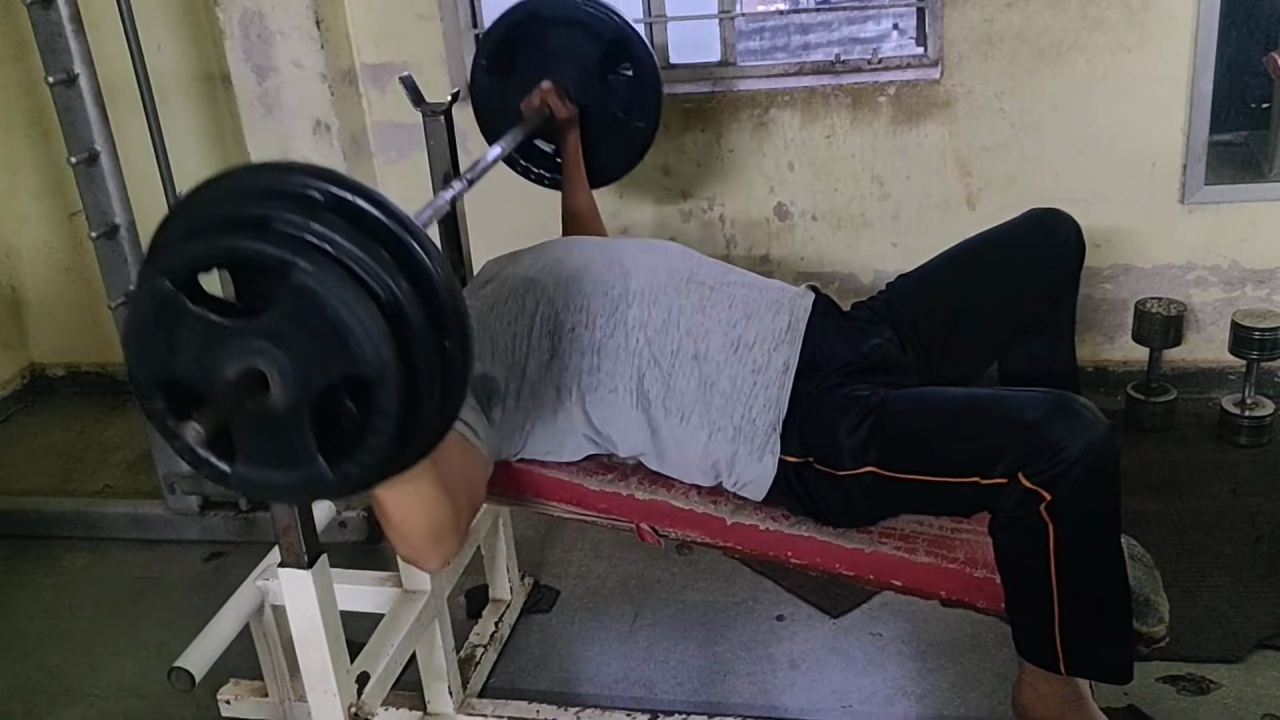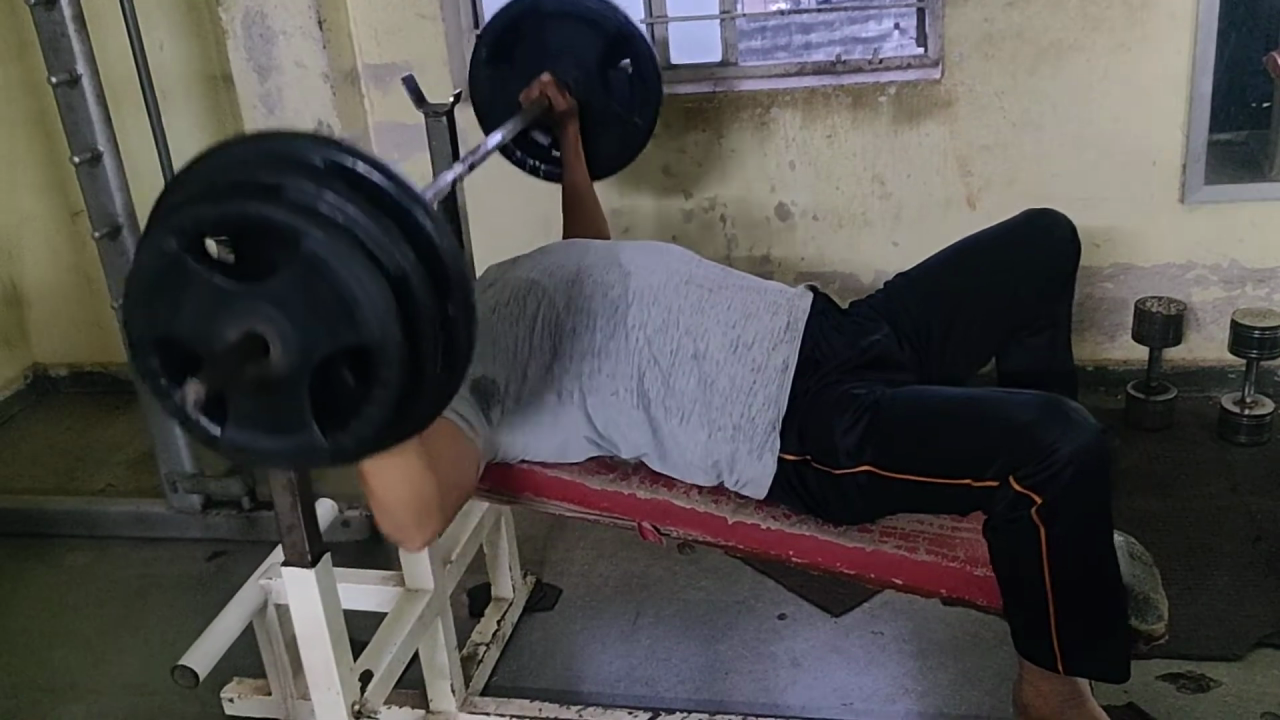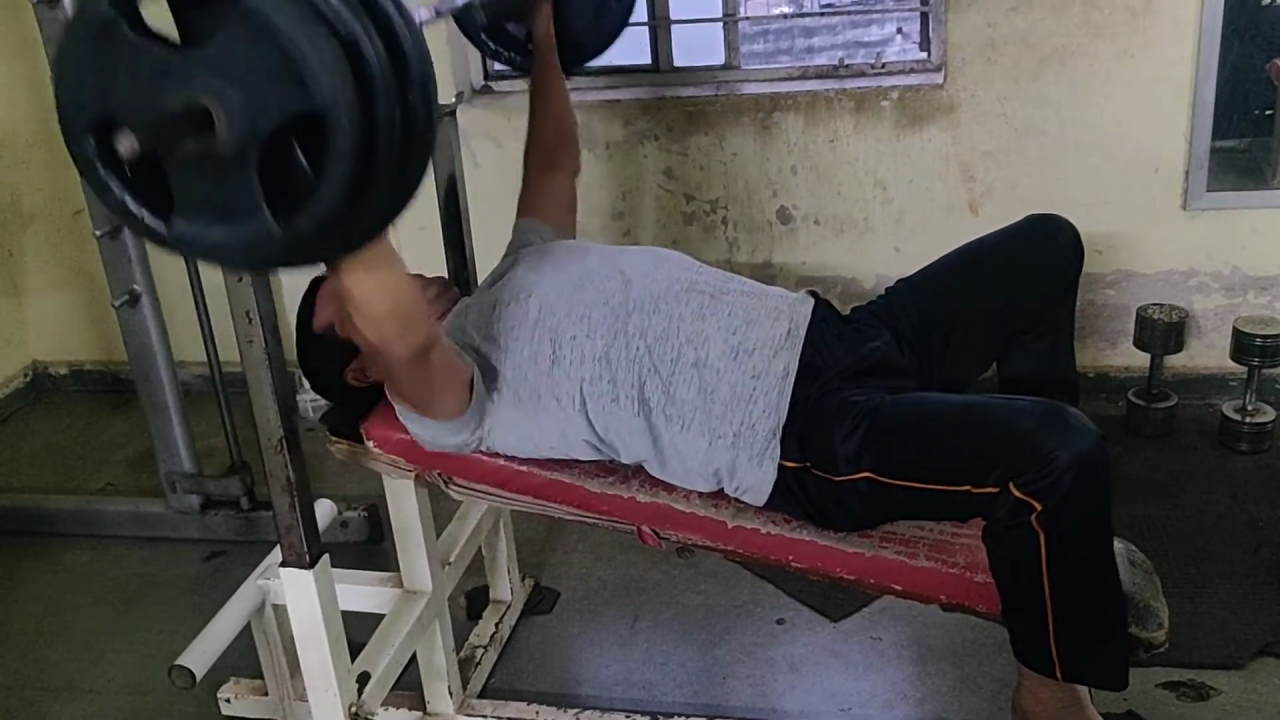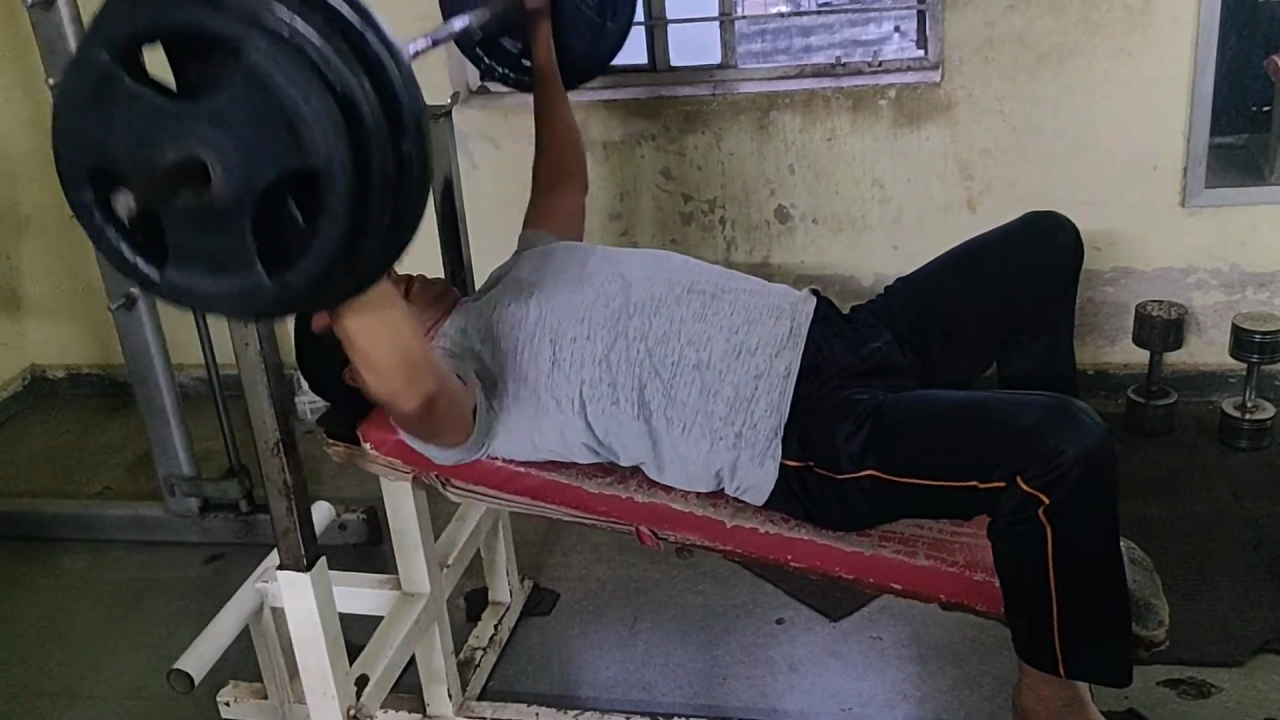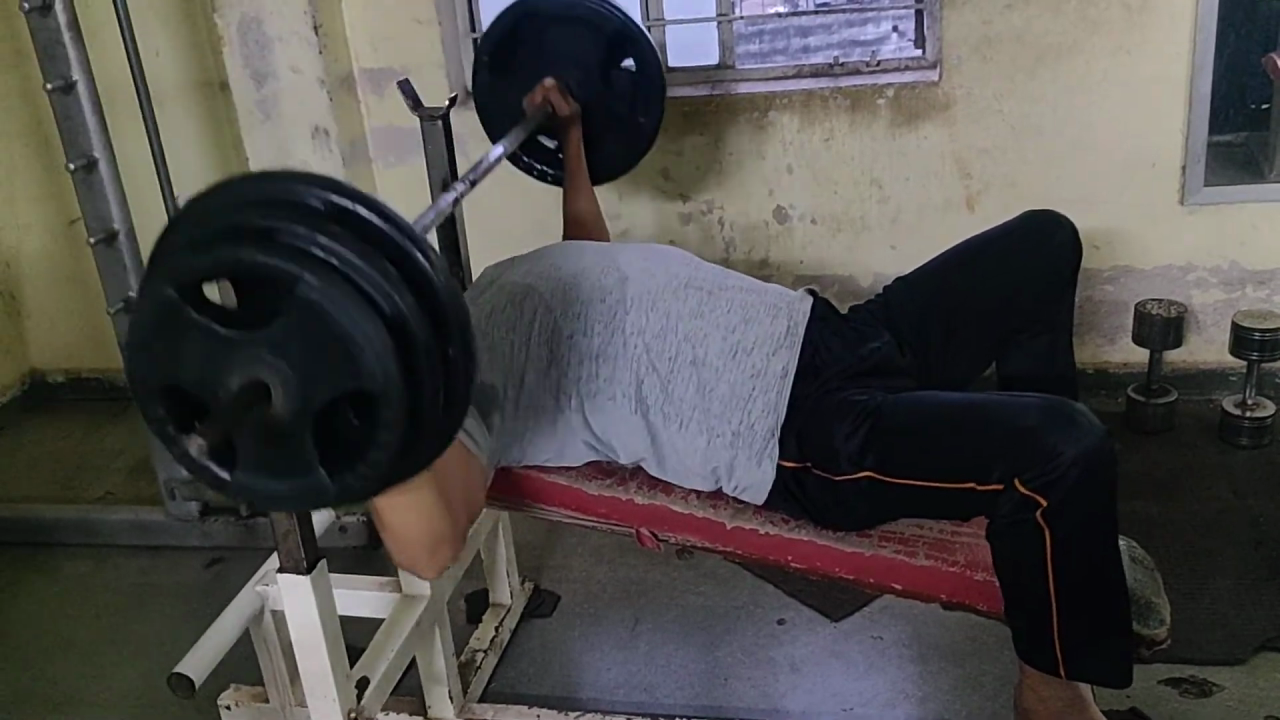
dt=0.5s
person 1, frame 1
left shoulder: (489, 289)
left elbow: (591, 269)
right elbow: (433, 538)
left wrist: (566, 134)
left hip: (830, 336)
right hip: (809, 427)
left knee: (1047, 241)
right knee: (1074, 440)
left ankle: (1052, 519)
person 1, frame 2
left shoulder: (486, 300)
left elbow: (587, 269)
right elbow: (416, 514)
left wrist: (568, 129)
left hip: (826, 333)
right hip: (807, 429)
left knee: (1042, 242)
right knee: (1063, 443)
left ankle: (1049, 521)
person 1, frame 3
left shoulder: (513, 285)
right shoulder: (452, 400)
left elbow: (556, 168)
right elbow: (406, 335)
left hip: (831, 343)
right hip: (807, 434)
left knee: (1045, 247)
right knee: (1065, 451)
left ankle: (1051, 525)
person 1, frame 4
left shoulder: (510, 292)
right shoulder: (455, 383)
left elbow: (564, 185)
right elbow: (408, 388)
left hip: (830, 340)
right hip: (808, 437)
left knee: (1045, 243)
right knee: (1070, 444)
left ankle: (1050, 523)
person 1, frame 5
left shoulder: (487, 297)
left elbow: (590, 269)
right elbow: (431, 543)
left wrist: (568, 132)
left hip: (827, 340)
right hip: (806, 431)
left knee: (1043, 244)
right knee: (1070, 446)
left ankle: (1056, 528)
